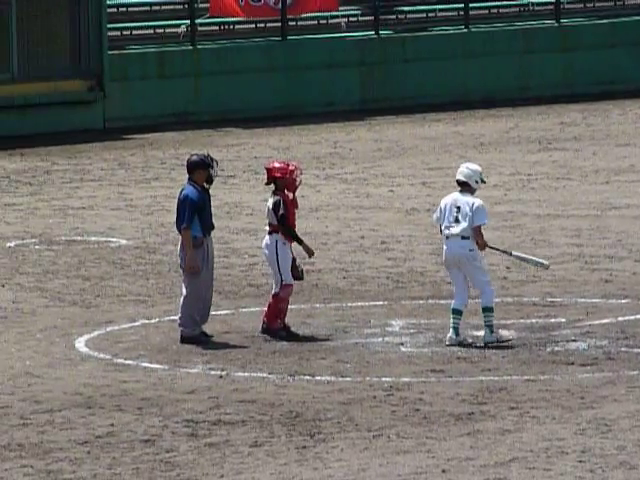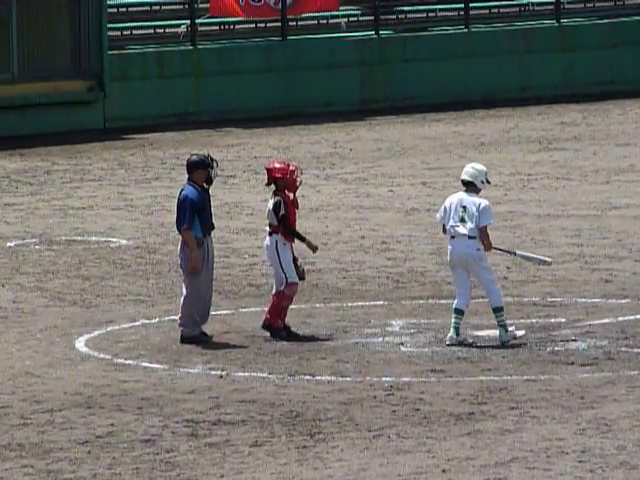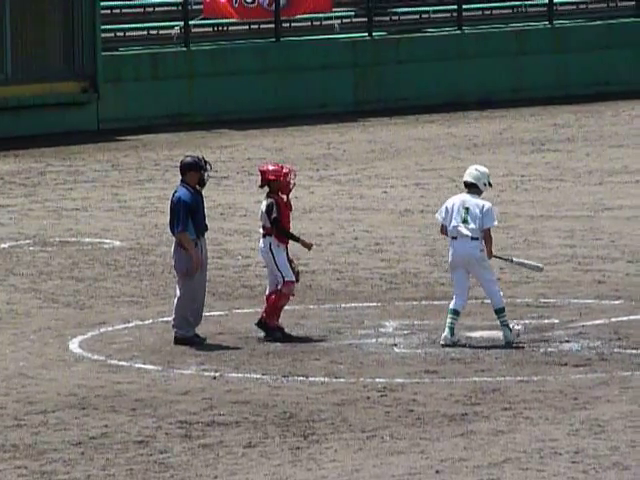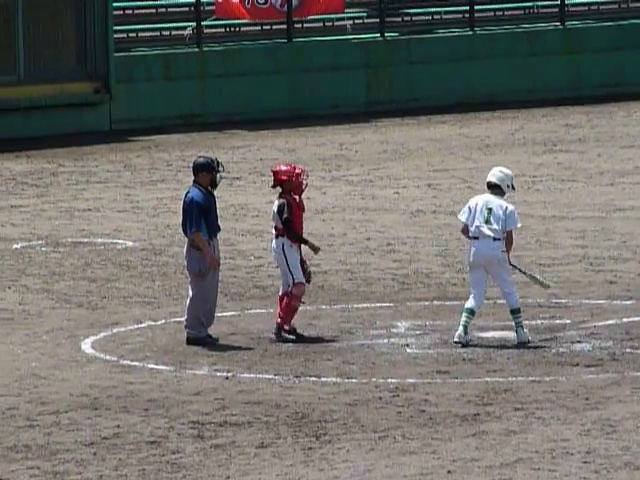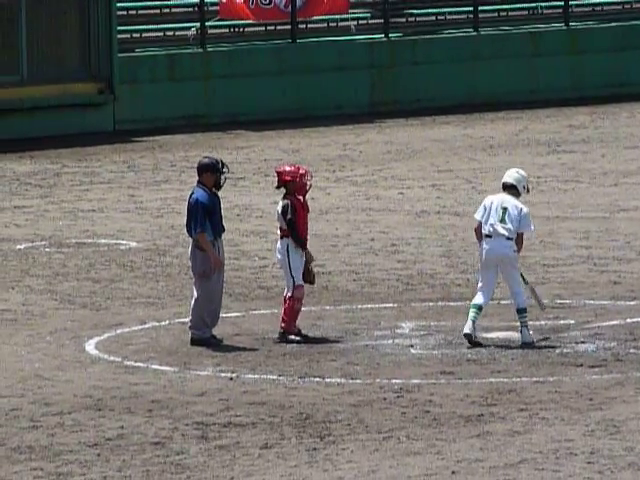
dt=0.1s
person 1, frame 1
left shoulder: (202, 190)
right shoulder: (189, 194)
right elbow: (185, 227)
right wrist: (189, 254)
left hip: (205, 242)
right hip: (195, 246)
left knee: (205, 289)
right knee: (192, 290)
left ankle: (197, 327)
right ankle: (188, 331)
person 1, frame 2
left shoulder: (201, 191)
right shoulder: (189, 194)
right elbow: (186, 228)
right wrist: (194, 254)
left hip: (205, 243)
right hip: (195, 246)
left knee: (205, 289)
right knee: (193, 290)
left ankle: (196, 327)
right ankle: (188, 331)
person 1, frame 3
left shoulder: (194, 192)
right shoulder: (182, 196)
right elbow: (181, 230)
right wrist: (194, 254)
left hip: (199, 244)
right hip: (187, 248)
left knee: (197, 291)
right knee: (186, 291)
left ankle: (190, 329)
right ankle: (182, 333)
person 1, frame 4
left shoulder: (206, 193)
right shoulder: (195, 197)
right elbow: (194, 231)
right wrist: (209, 253)
left hip: (211, 244)
right hip: (200, 248)
left knee: (210, 291)
right knee: (199, 292)
left ankle: (203, 329)
right ankle: (194, 333)
person 1, frame 5
left shoulder: (210, 194)
right shoulder: (200, 197)
right elbow: (199, 231)
right wrist: (212, 254)
left hip: (216, 245)
right hip: (204, 249)
left knee: (214, 292)
right knee: (204, 292)
left ankle: (206, 331)
right ankle: (198, 334)
person 2, frame 1
left shoulder: (445, 201)
right shoulder: (476, 203)
left elbow: (440, 229)
right elbow: (477, 232)
right wrist: (482, 244)
left hip: (448, 249)
right hip: (467, 249)
left knee: (460, 293)
right knee: (486, 290)
left ankle: (454, 334)
right ankle: (490, 333)
person 2, frame 2
left shoulder: (450, 200)
right shoulder: (482, 203)
left elbow: (444, 229)
right elbow: (483, 233)
right wrist: (487, 245)
left hip: (453, 249)
right hip: (473, 249)
left knee: (462, 293)
right knee: (492, 290)
left ankle: (455, 334)
right ankle: (503, 332)
person 2, frame 3
left shoulder: (452, 201)
right shoulder: (484, 205)
left elbow: (443, 230)
right elbow: (487, 235)
right wrist: (489, 251)
left hip: (455, 250)
right hip: (475, 250)
left knee: (459, 294)
right knee: (493, 291)
left ankle: (448, 333)
right ankle: (506, 331)
person 2, frame 4
left shoulder: (474, 201)
right shoulder: (507, 207)
left elbow: (464, 230)
right elbow: (508, 236)
right wrist: (507, 254)
left hip: (476, 250)
right hip: (496, 250)
left knee: (476, 293)
right knee: (509, 292)
left ankle: (462, 332)
right ankle: (520, 333)
person 2, frame 5
left shoulder: (489, 200)
right shoulder: (522, 208)
left elbow: (477, 227)
right elbow: (520, 238)
right wrist: (515, 256)
left hip: (488, 247)
right hip: (508, 248)
left knee: (484, 291)
right knee: (518, 291)
left ankle: (470, 325)
right ankle: (525, 333)
person 3, frame 1
left shoulder: (284, 197)
right shoulder: (278, 200)
right elbow: (286, 226)
left wrist: (291, 254)
right wrist: (303, 245)
left hip: (282, 245)
right hip: (276, 245)
left knee: (282, 286)
right knee: (285, 285)
left ankle: (279, 324)
right ankle: (269, 324)
person 3, frame 2
left shoulder: (285, 198)
right shoulder: (279, 200)
right elbow: (286, 227)
left wrist: (292, 254)
right wrist: (306, 241)
left hip: (283, 245)
right hip: (277, 245)
left knee: (283, 285)
right knee: (290, 283)
left ankle: (279, 324)
right ankle: (271, 320)
person 3, frame 3
left shoulder: (279, 200)
right shoulder: (272, 202)
right elbow: (279, 229)
left wrist: (287, 256)
right wrist: (300, 241)
left hip: (278, 247)
right hip: (272, 247)
left knee: (276, 286)
right knee: (288, 283)
left ankle: (273, 326)
right ankle: (266, 320)
person 3, frame 4
left shoulder: (292, 200)
right shoulder: (283, 202)
right elbow: (289, 230)
left wrist: (300, 256)
right wrist: (309, 244)
left hip: (291, 247)
right hip: (284, 247)
left knee: (289, 288)
right knee: (298, 285)
left ankle: (286, 326)
right ankle: (282, 325)
person 3, frame 5
left shoulder: (297, 201)
right shoulder: (288, 203)
right elbow: (292, 231)
left wrist: (303, 252)
right wrist: (306, 251)
left hip: (295, 249)
right hip: (289, 248)
left knee: (293, 289)
right knee: (297, 288)
left ankle: (291, 328)
right ankle: (286, 330)
